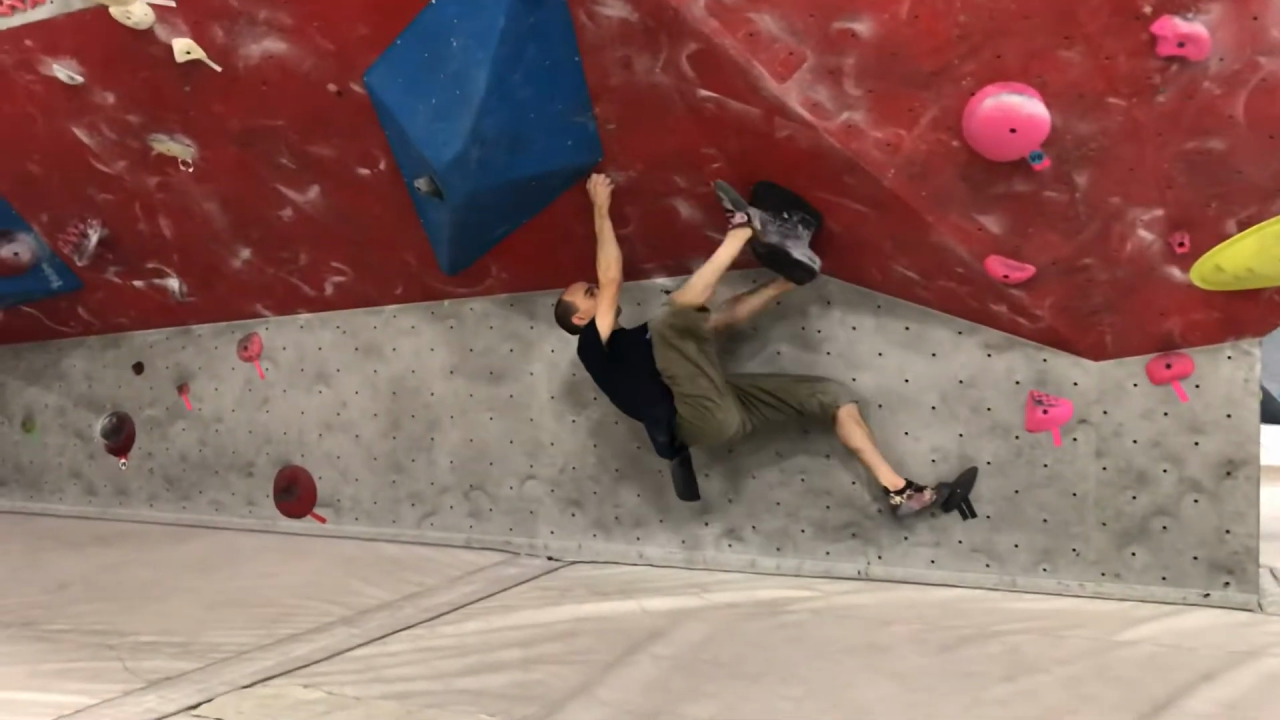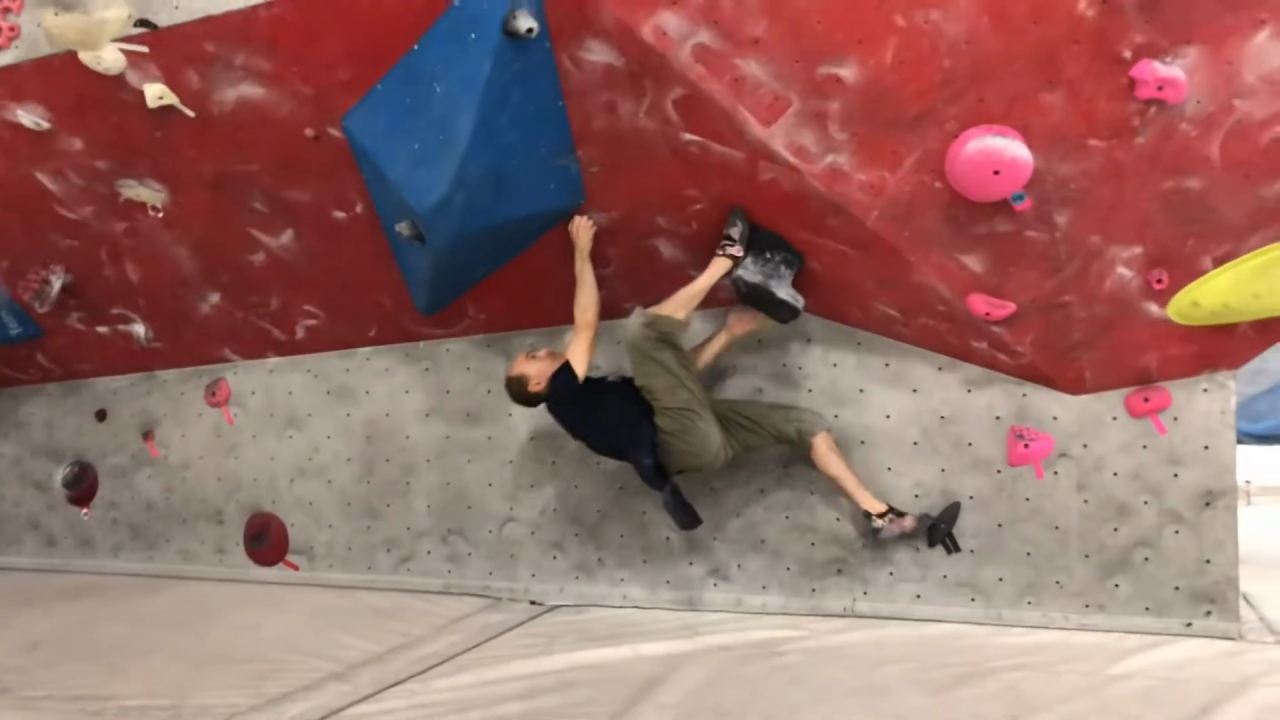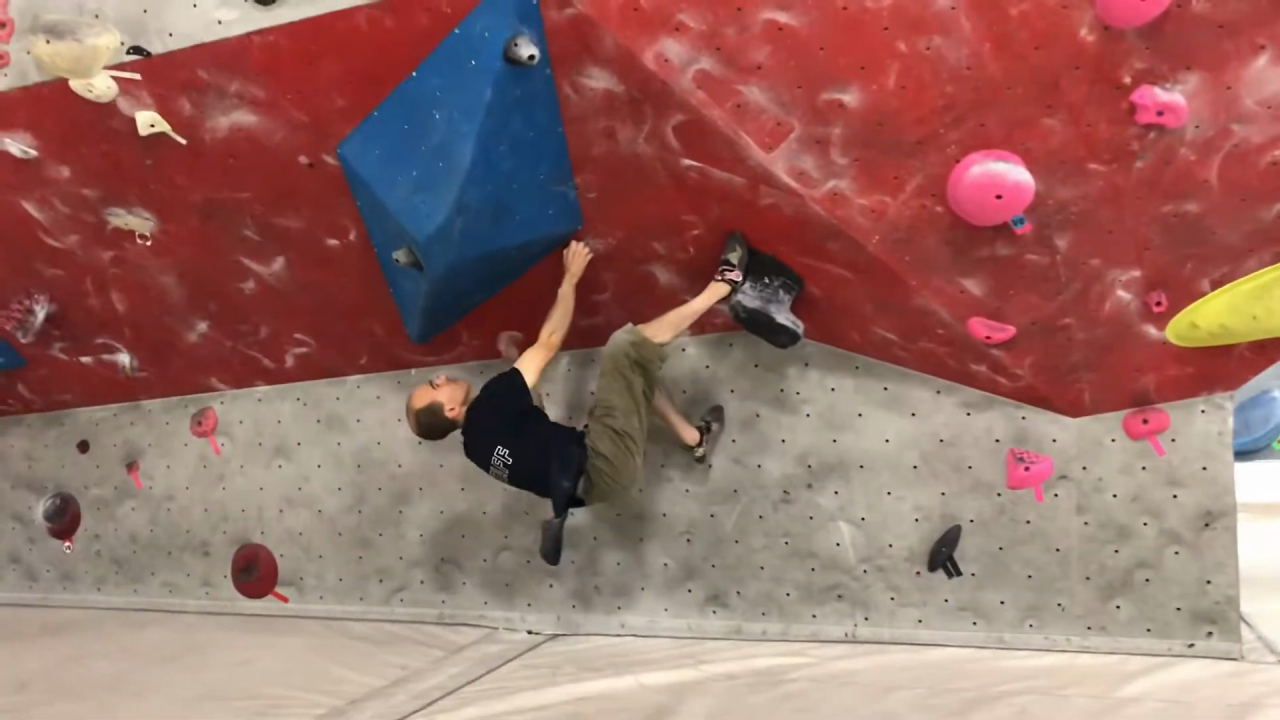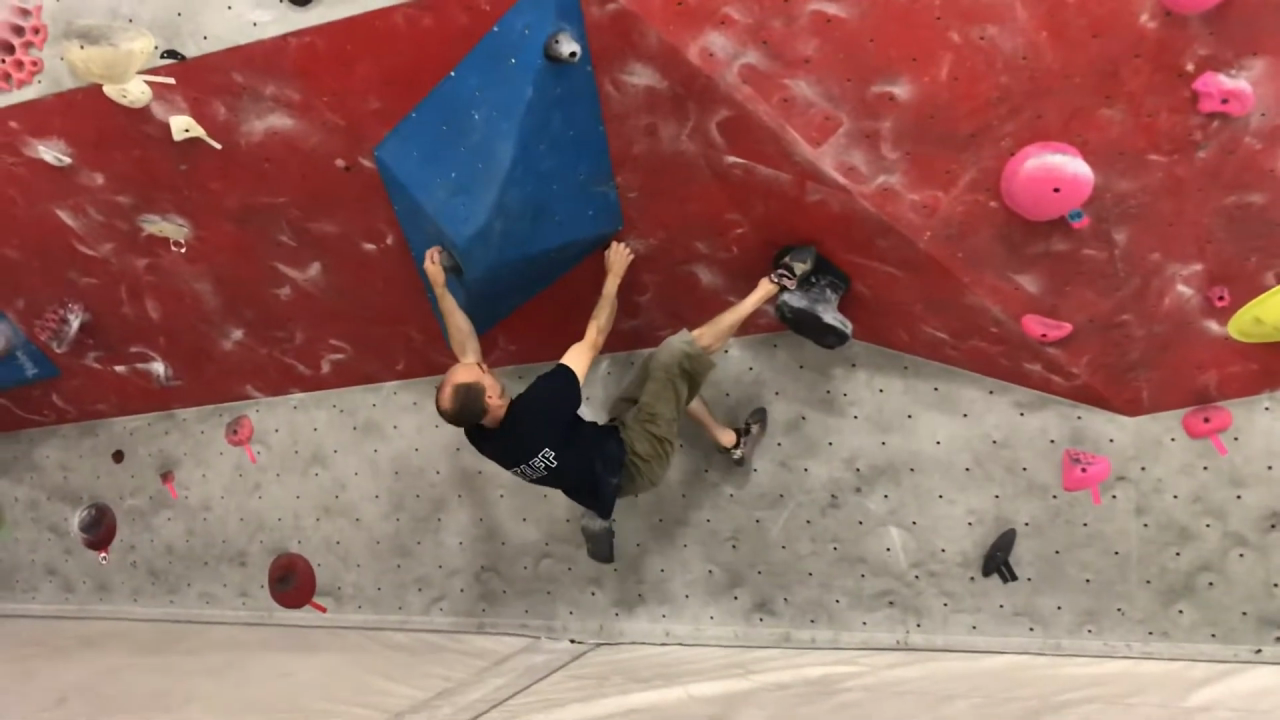
dt=0.7s
person 1, frame 1
left shoulder: (646, 338)
right shoulder: (594, 349)
left elbow: (717, 317)
right elbow: (612, 279)
left wrist: (778, 286)
right wrist: (601, 210)
left hip: (729, 405)
right hip: (705, 417)
left knee: (832, 394)
right knee: (674, 315)
left ankle: (898, 490)
right ankle: (739, 231)
person 1, frame 2
left shoulder: (593, 393)
right shoulder: (564, 393)
left elbow: (676, 371)
right elbow: (586, 324)
left wrist: (729, 332)
right wrist: (581, 252)
left hip: (702, 436)
right hip: (686, 440)
left knee: (804, 422)
right knee: (644, 327)
left ankle: (878, 513)
right ankle: (722, 260)
person 1, frame 3
left shoulder: (477, 445)
right shoulder: (490, 407)
right elbow: (550, 342)
left wrist: (517, 364)
right wrist: (570, 276)
left hip: (593, 478)
right hip: (607, 469)
left knee: (637, 363)
right knee: (625, 345)
left ankle: (693, 438)
right ankle: (721, 284)
person 1, frame 4
left shoulder: (478, 432)
right shoulder: (536, 411)
left elbow: (465, 347)
right elbow: (593, 341)
left wrist: (439, 289)
right wrist: (613, 277)
left hip: (608, 452)
right hip: (633, 462)
left knee: (664, 365)
right knee: (678, 353)
left ankle: (730, 439)
right ankle: (770, 286)
